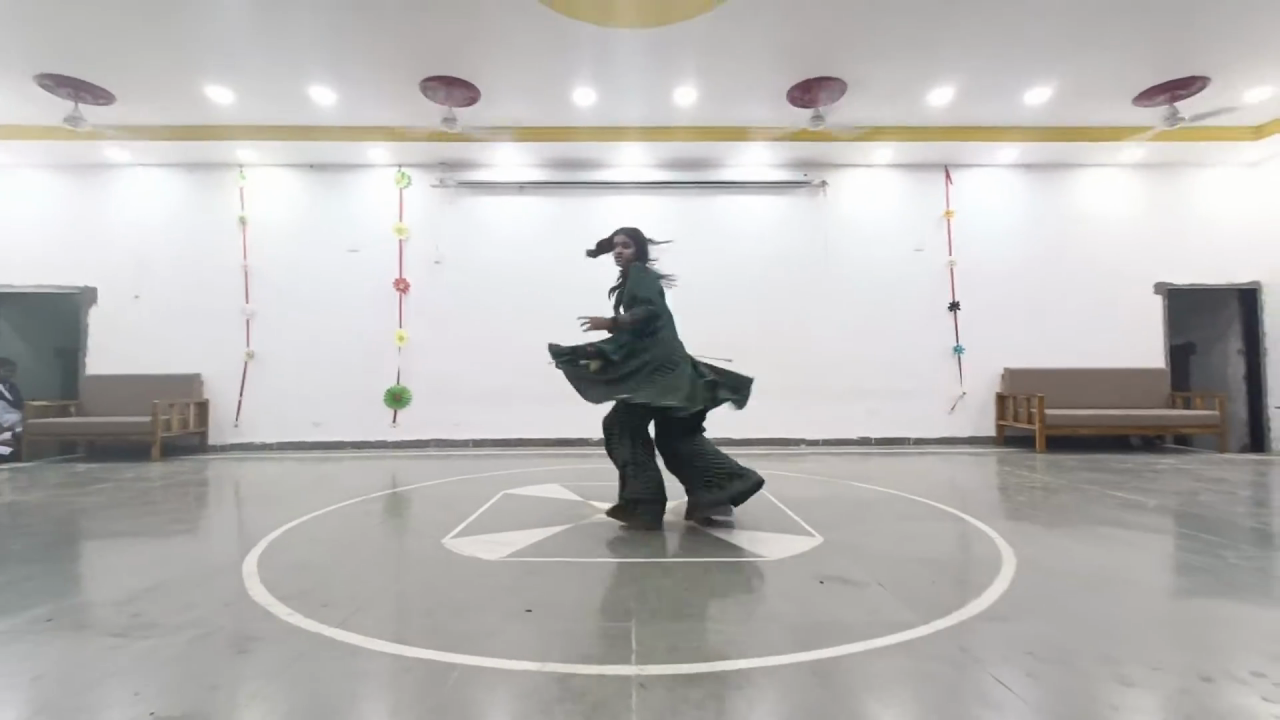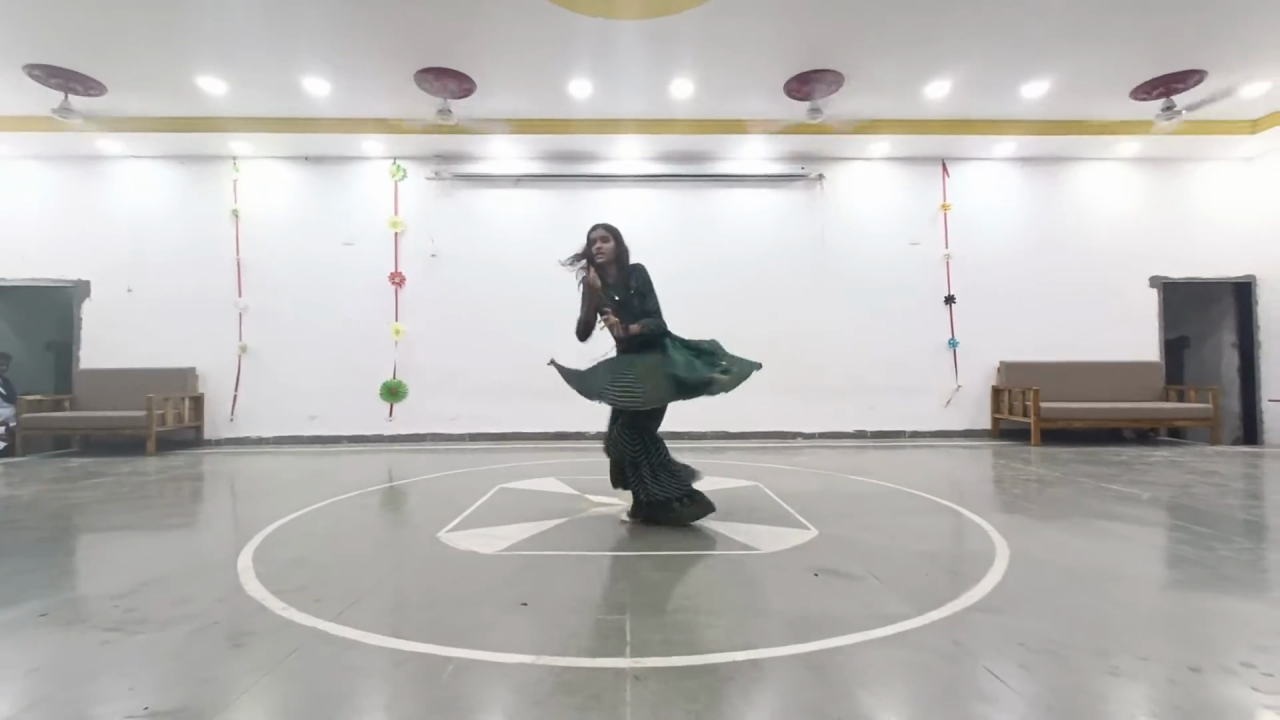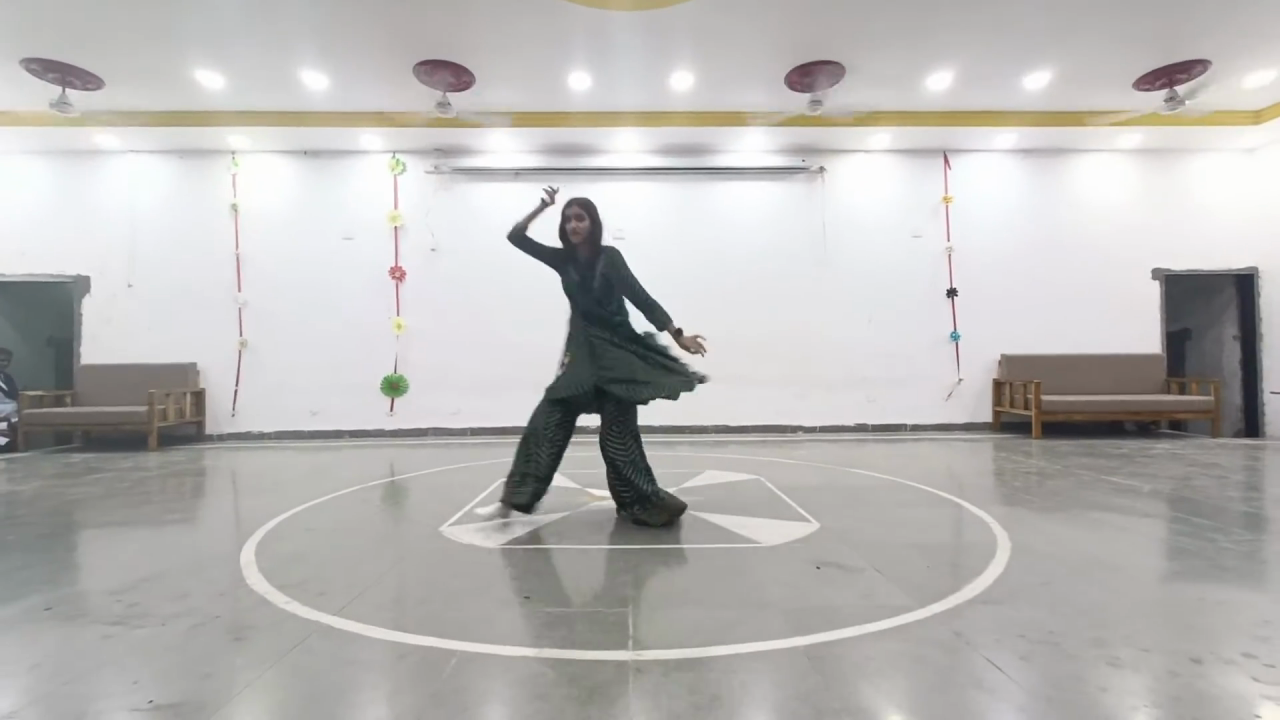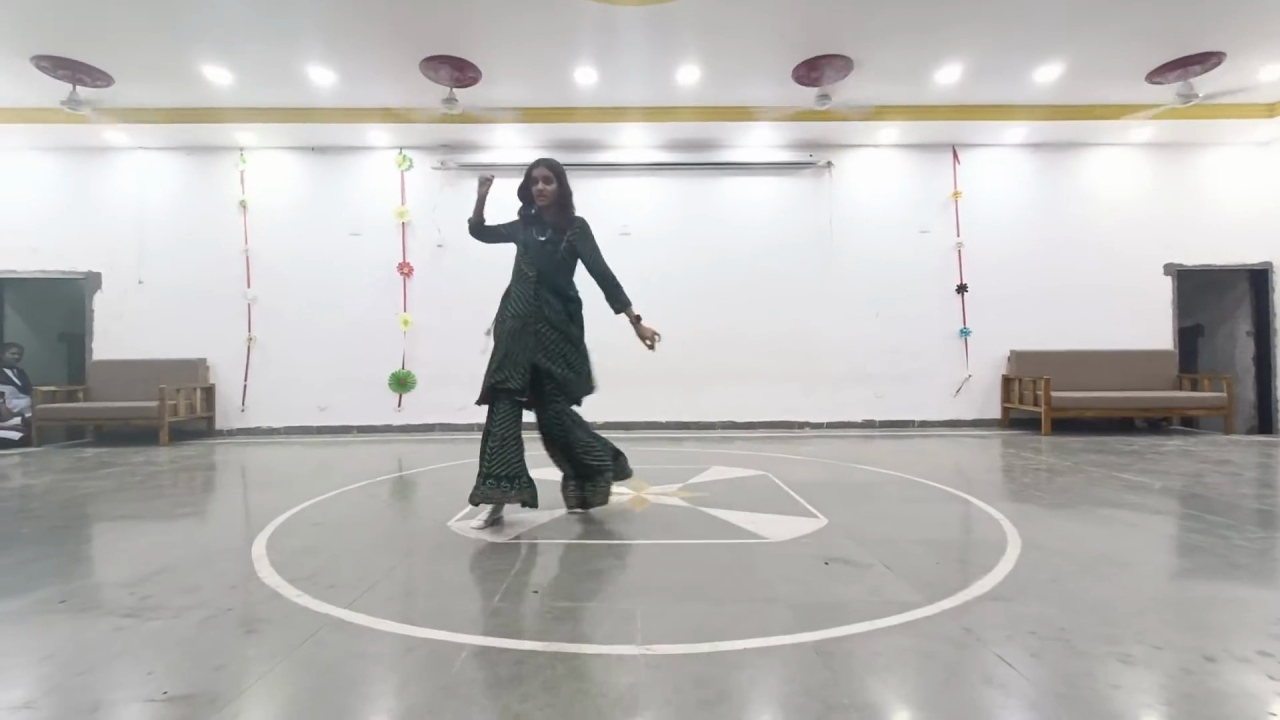
dt=0.3s
person 1, frame 1
left shoulder: (639, 272)
right shoulder: (634, 281)
left elbow: (652, 310)
left wrist: (611, 322)
left hip: (655, 361)
right hip: (666, 362)
left knee: (624, 428)
right knee: (678, 436)
left ankle: (643, 509)
right ankle: (711, 501)
person 1, frame 2
left shoulder: (637, 274)
right shoulder: (594, 286)
left elbow: (656, 322)
right elbow: (582, 335)
left wrist: (627, 330)
right wrist: (590, 298)
left hip: (658, 359)
right hip: (630, 363)
left knee: (633, 432)
right knee: (621, 433)
left ankle: (668, 504)
person 1, frame 3
left shoulder: (609, 257)
right shoulder: (563, 258)
left elbow: (640, 297)
right elbow: (515, 237)
left wrist: (677, 334)
right wrist: (540, 208)
left hip: (617, 350)
right hip: (581, 351)
left knee: (619, 431)
right knee: (547, 421)
left ankle: (644, 502)
right ankle: (513, 498)
person 1, frame 4
left shoulder: (576, 228)
right shoulder: (524, 227)
left elbow: (602, 275)
right elbow: (478, 231)
left wrist: (635, 321)
right wrist: (482, 195)
left hip: (556, 325)
right hip: (516, 324)
left knee: (553, 410)
right knee: (503, 406)
left ankle: (590, 482)
right ankle: (496, 498)
